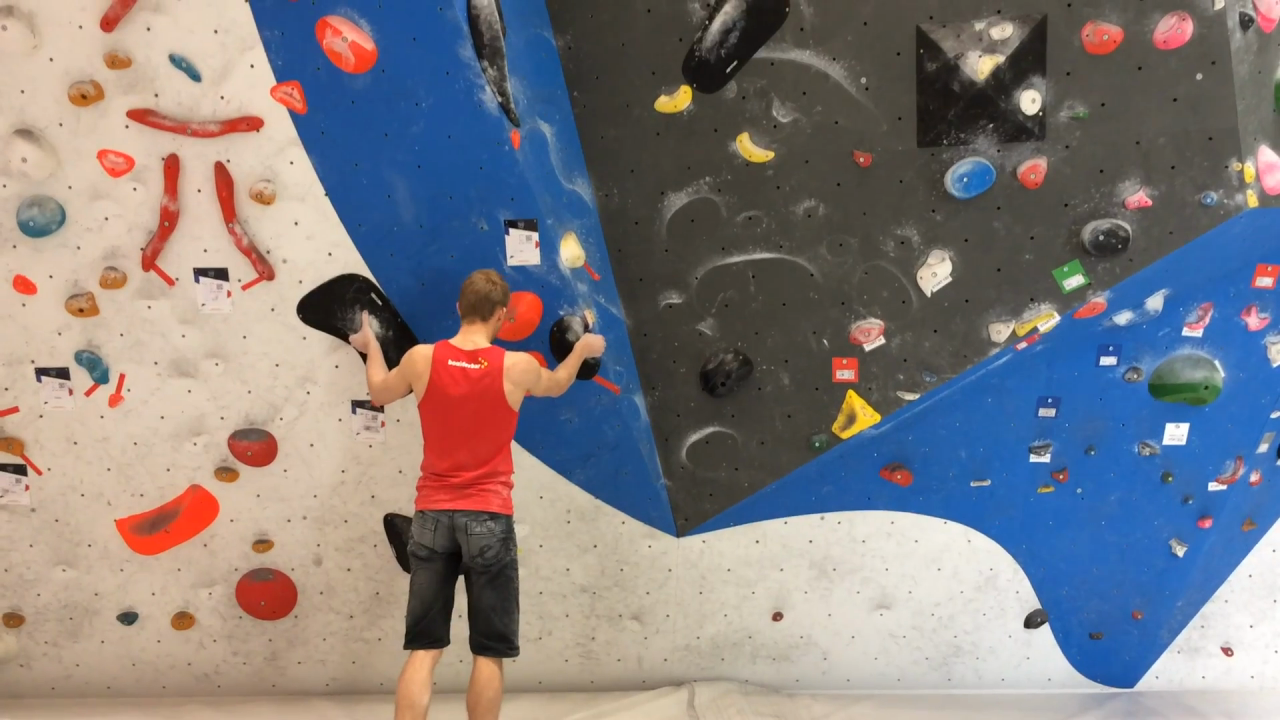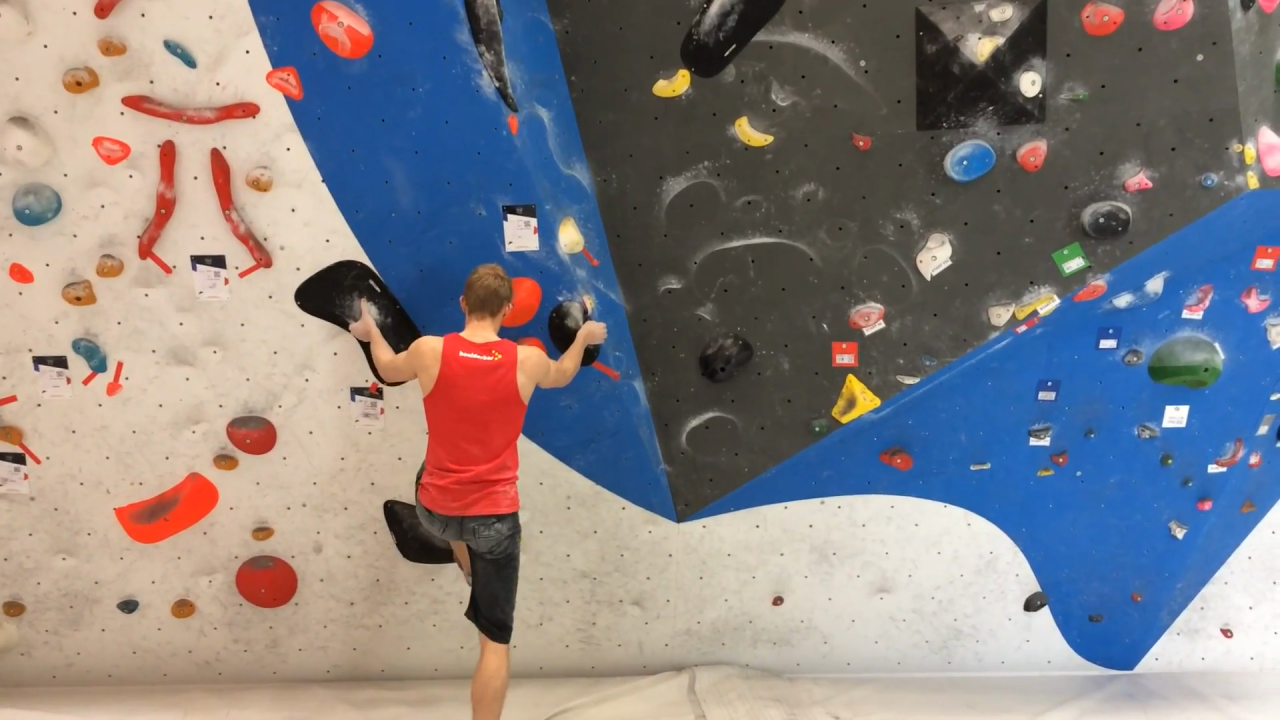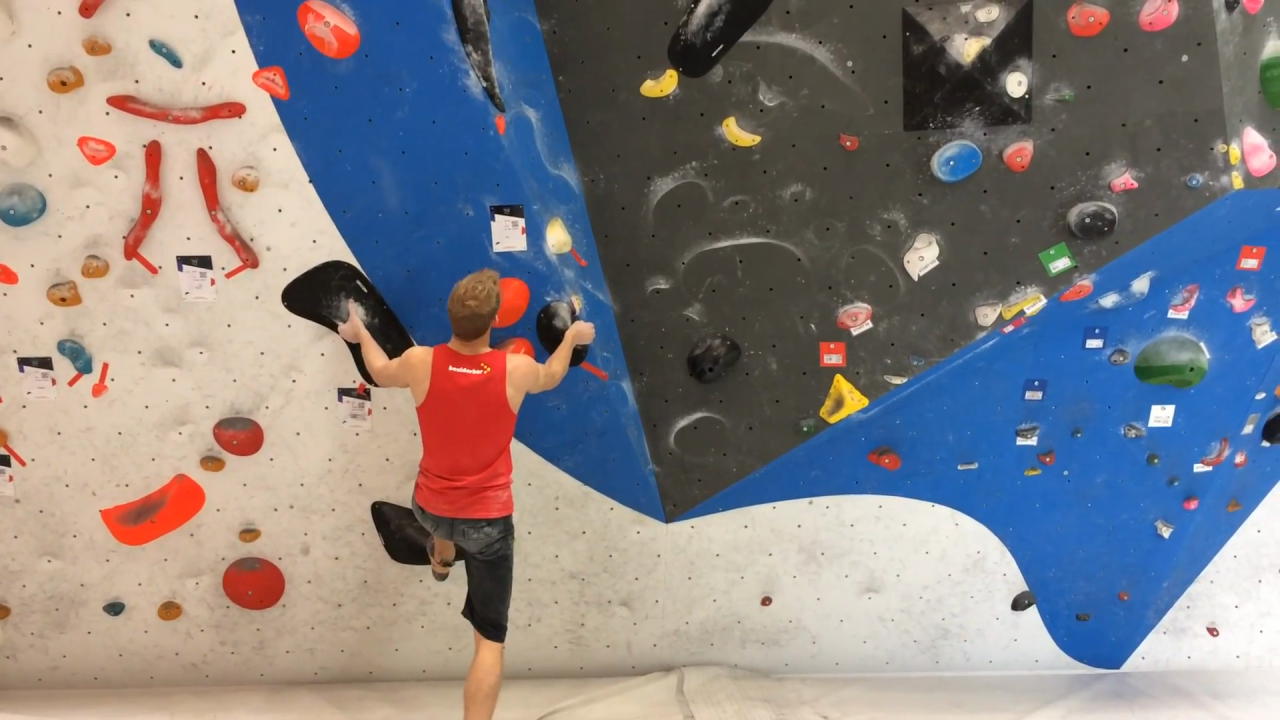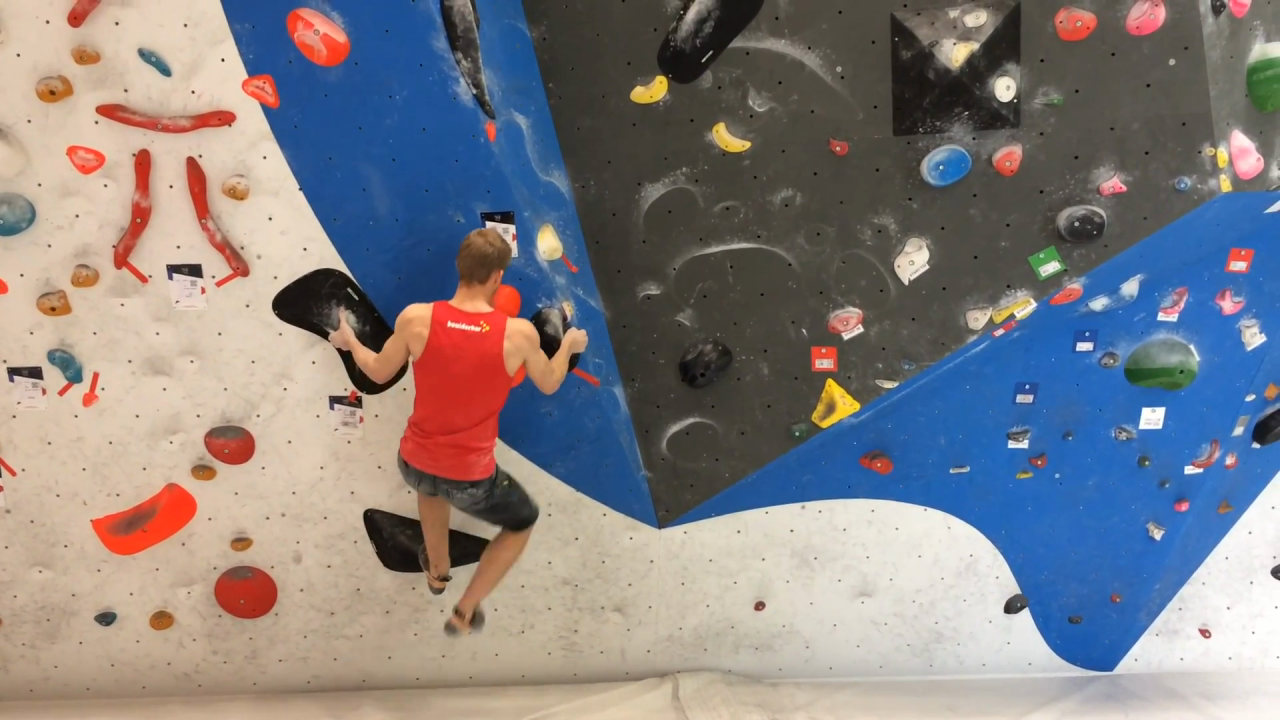
dt=1s
person 1, frame 1
left shoulder: (420, 359)
right shoulder: (517, 367)
left elbow: (379, 392)
right elbow: (556, 385)
left wrist: (370, 345)
right wrist: (582, 351)
left hip: (432, 516)
right hip: (488, 517)
left knee: (423, 649)
right knee: (489, 653)
person 1, frame 2
left shoulder: (429, 351)
right shoulder: (528, 360)
left elbow: (388, 369)
right elbow: (563, 374)
left wrist: (370, 331)
right wrist: (584, 337)
left hip: (436, 508)
right hip: (495, 514)
right knee: (495, 639)
left ankle: (469, 569)
person 1, frame 3
left shoulder: (419, 362)
right shoulder: (517, 370)
left elbow: (380, 373)
right elbow: (552, 376)
left wrist: (359, 333)
right wrist: (572, 337)
left hip: (430, 508)
right hip: (488, 519)
right knee: (490, 639)
left ankle: (442, 557)
person 1, frame 4
left shoulder: (415, 320)
right shoulder: (519, 334)
left elbow: (379, 372)
right elbow: (549, 384)
left wrist: (349, 342)
right wrist: (569, 346)
left hip: (413, 464)
right hip: (471, 479)
right knee: (522, 522)
left ankle: (437, 572)
right ankle: (465, 611)
